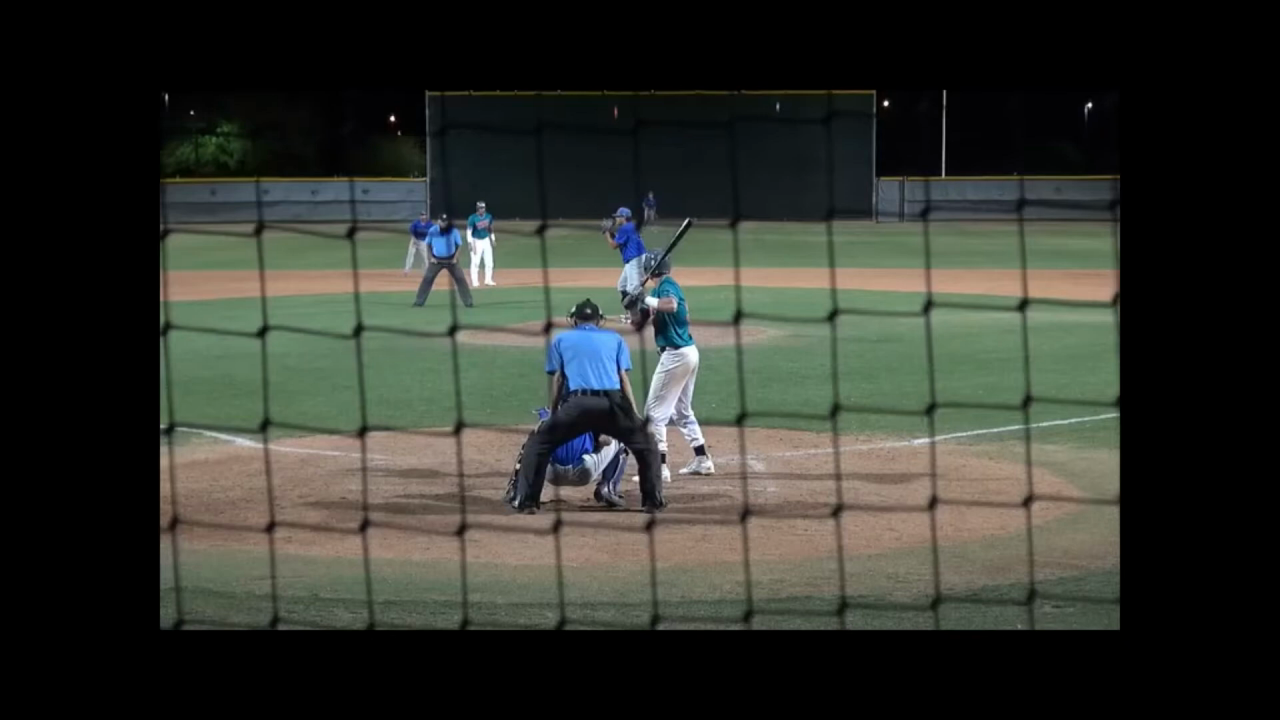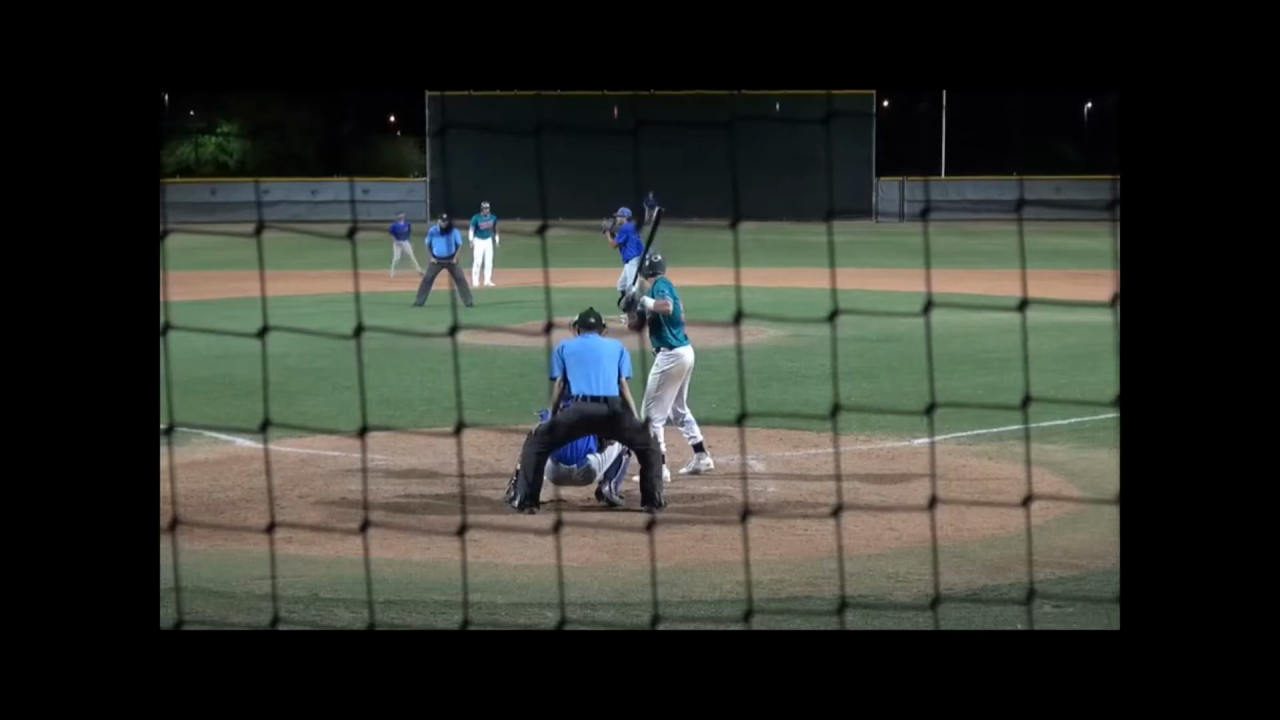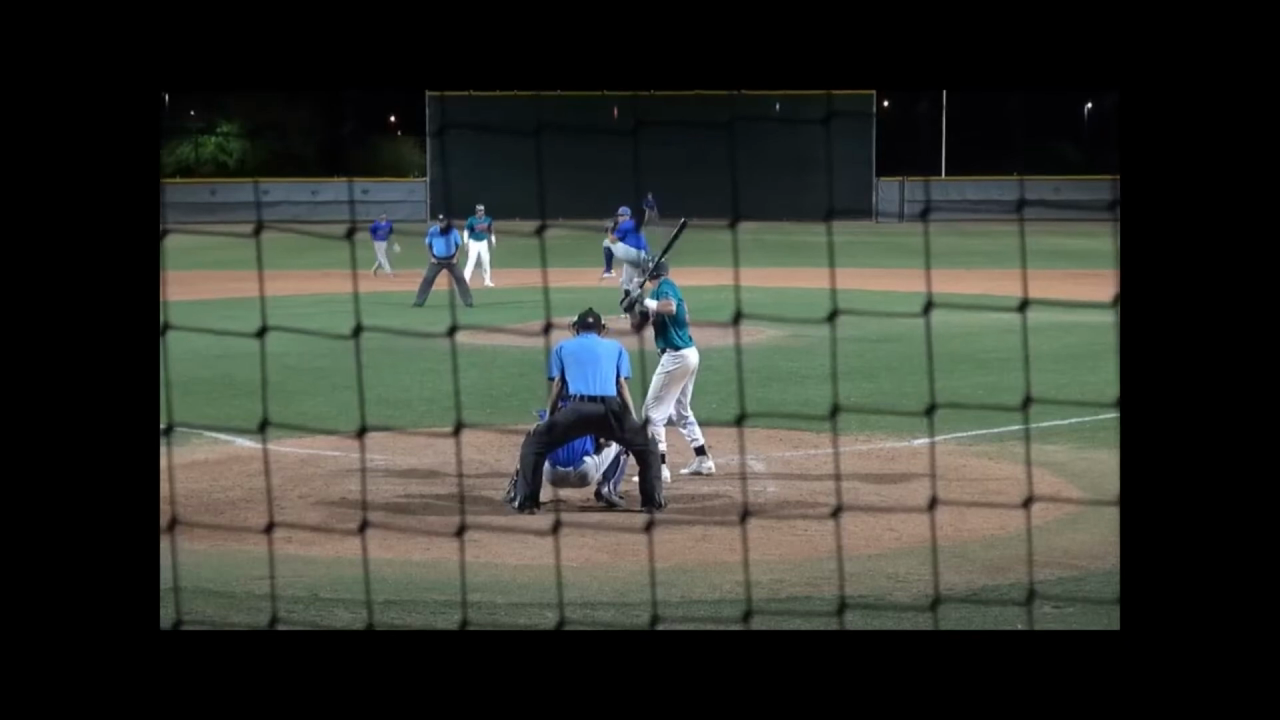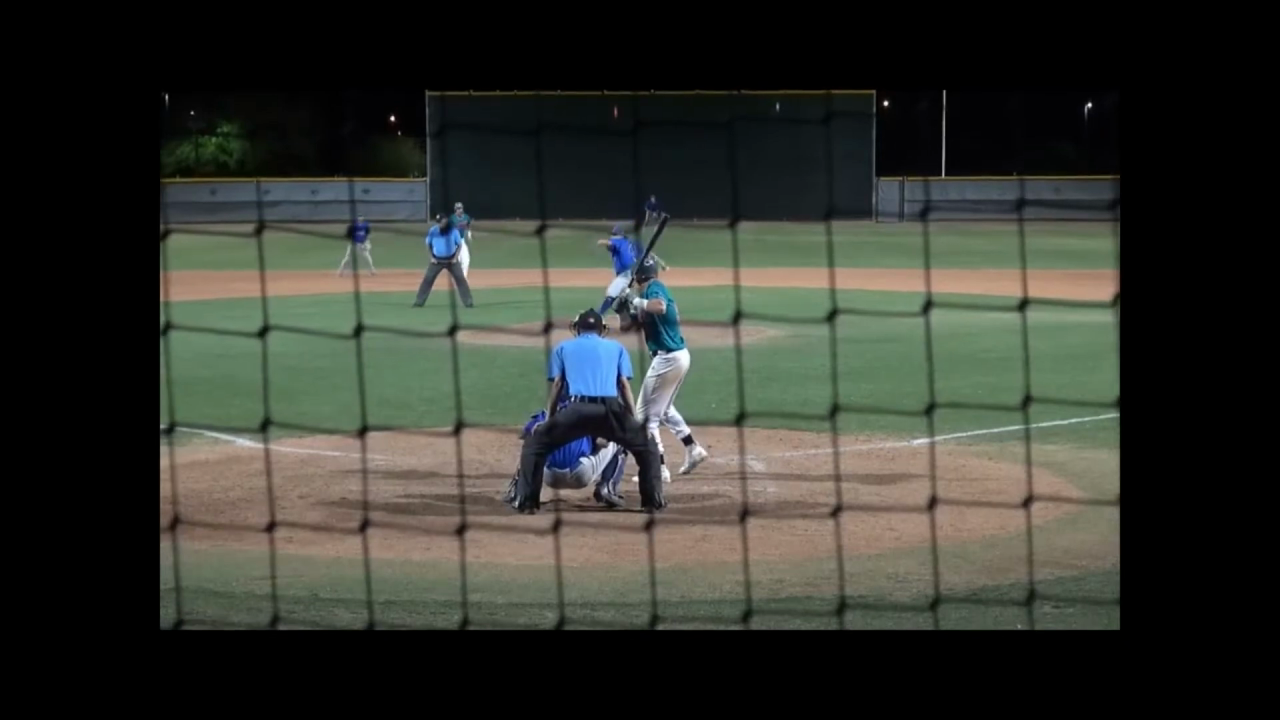
dt=0.5s
person 1, frame 1
left shoulder: (667, 285)
right shoulder: (660, 289)
left elbow: (671, 306)
right elbow: (638, 325)
left wrist: (645, 299)
right wrist: (635, 303)
left hip: (676, 355)
right hip: (687, 352)
left knee: (655, 411)
right knee: (681, 410)
left ankle: (659, 467)
right ankle: (702, 460)
person 1, frame 2
left shoulder: (660, 285)
right shoulder: (656, 287)
left elbow: (667, 308)
right elbow: (635, 326)
left wrist: (642, 299)
right wrist: (632, 305)
left hip: (671, 355)
right hip: (683, 352)
left knee: (652, 412)
right knee: (678, 409)
left ankle: (659, 468)
right ankle: (701, 457)
person 1, frame 3
left shoulder: (665, 286)
right shoulder: (660, 289)
left elbow: (670, 308)
right elbow: (637, 326)
left wrist: (644, 300)
right wrist: (633, 305)
left hip: (676, 356)
right hip: (688, 354)
left knee: (653, 411)
right knee: (680, 410)
left ankle: (659, 468)
right ankle: (703, 460)
person 1, frame 4
left shoulder: (654, 288)
right shoulder: (649, 291)
left elbow: (660, 307)
right elbow: (626, 326)
left wrist: (634, 300)
right wrist: (625, 306)
left hip: (667, 358)
right hip: (678, 355)
left knee: (646, 414)
right knee: (663, 409)
left ankle: (658, 469)
right ankle: (693, 449)
person 2, frame 1
left shoulder: (561, 340)
right shoulder: (615, 339)
left elbow: (557, 379)
right elbow: (623, 378)
left wrist: (551, 414)
right wrist: (635, 415)
left hip: (578, 404)
right hip: (611, 403)
left knee: (538, 443)
right knee: (645, 445)
left ankle: (525, 500)
right ankle: (653, 500)
person 2, frame 2
left shoulder: (564, 347)
right shoulder: (617, 346)
left elbow: (559, 385)
right elbow: (623, 385)
left wrist: (550, 419)
right wrist: (637, 420)
left hip: (578, 409)
right hip: (611, 409)
left knee: (536, 443)
right knee: (647, 445)
left ankle: (525, 501)
right ankle: (653, 500)
person 2, frame 3
left shoulder: (562, 347)
right shoulder: (616, 347)
left elbow: (557, 385)
right elbow: (622, 385)
left wrist: (548, 419)
right wrist: (635, 421)
left hip: (576, 409)
right hip: (609, 409)
left knee: (534, 444)
right knee: (646, 446)
left ankle: (525, 501)
right ankle: (653, 501)
person 2, frame 4
left shoulder: (563, 347)
right shoulder: (616, 347)
left elbow: (557, 385)
right elbow: (624, 384)
left wrist: (548, 420)
right wrist: (636, 421)
left hip: (576, 410)
right hip: (609, 410)
left knee: (534, 444)
right knee: (646, 446)
left ankle: (525, 501)
right ankle: (653, 501)
